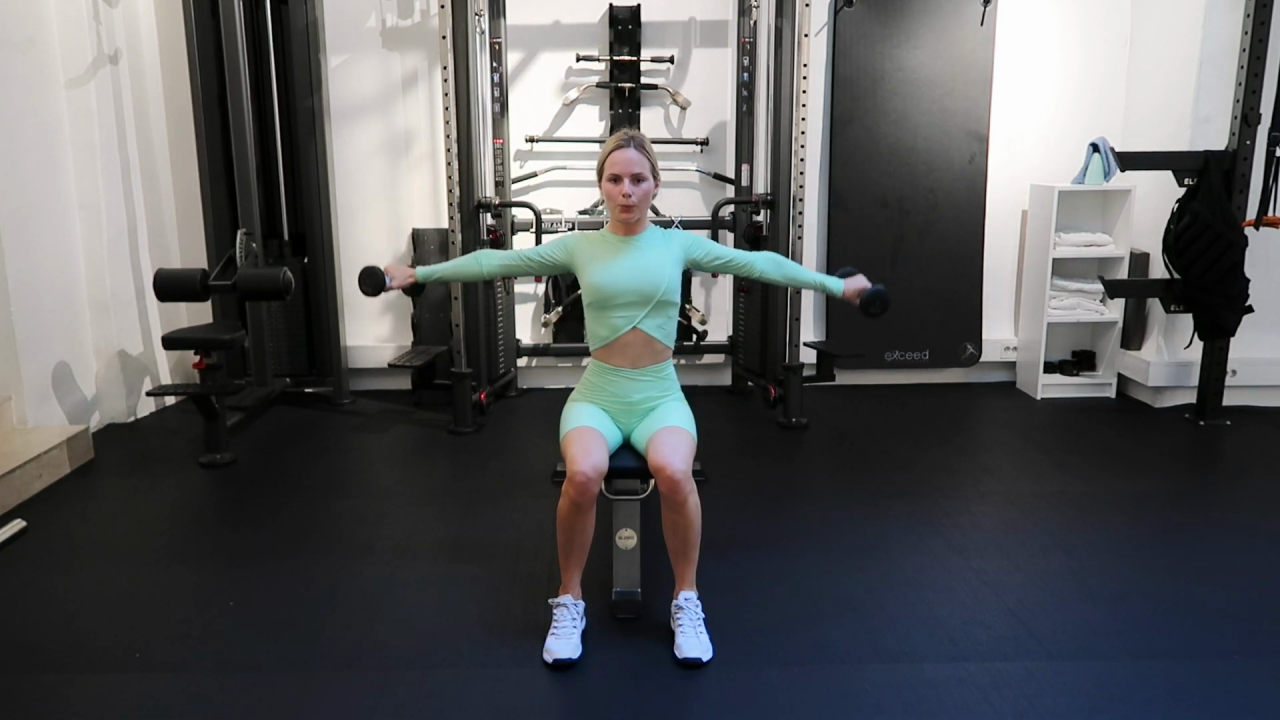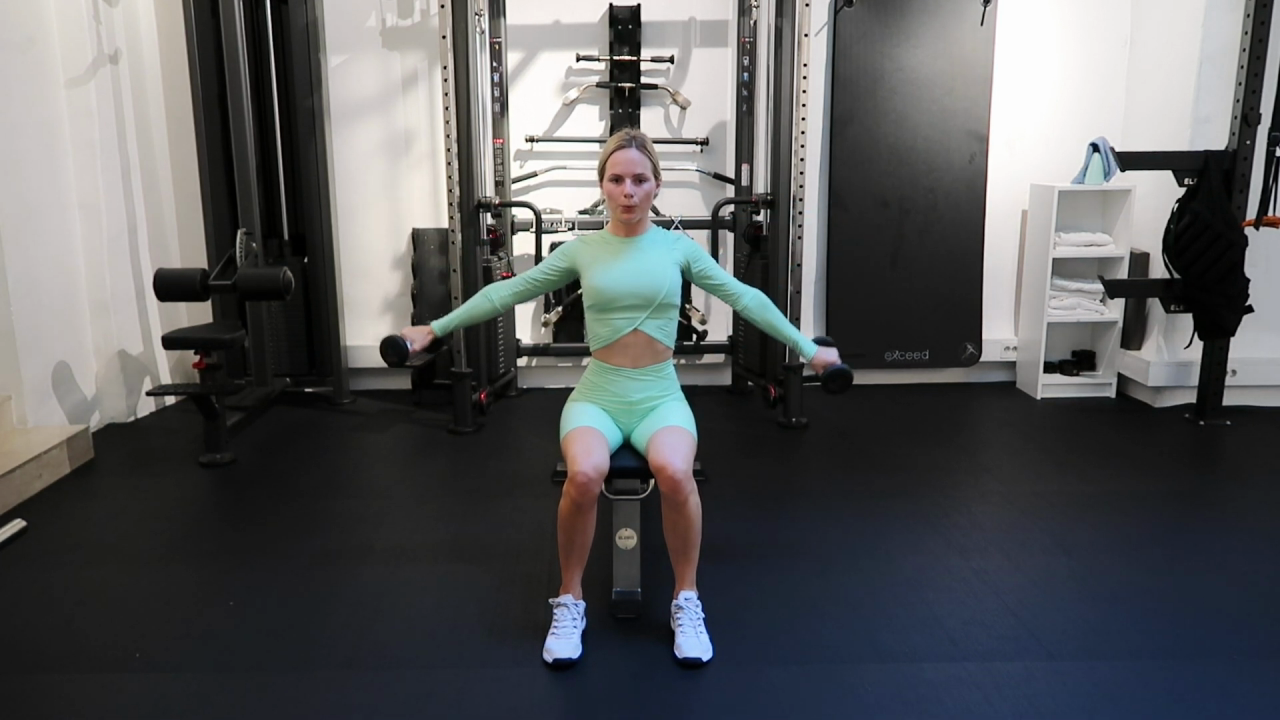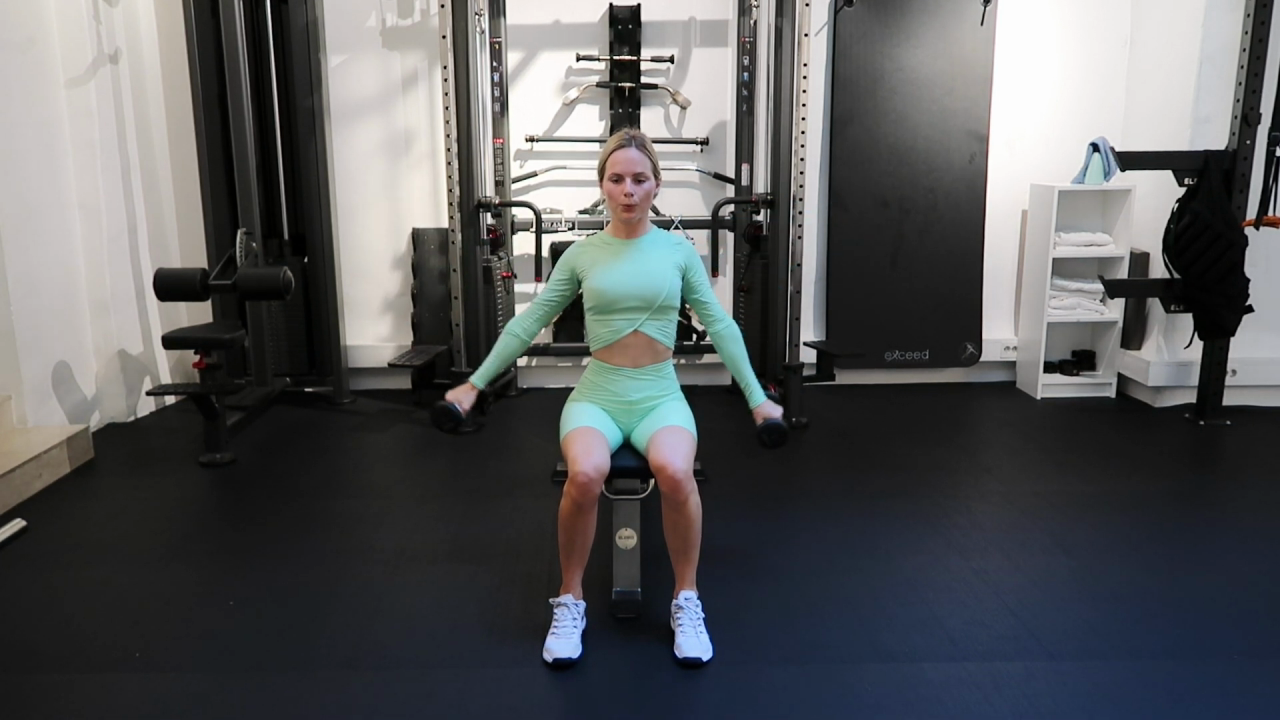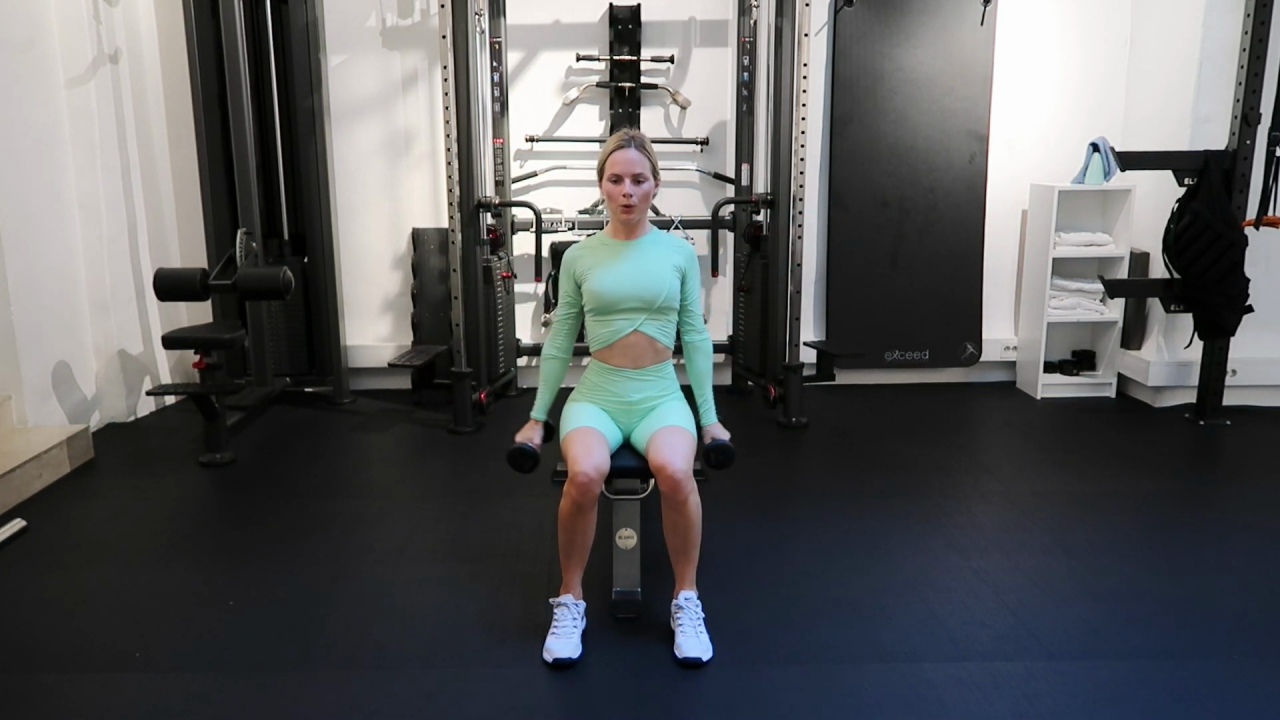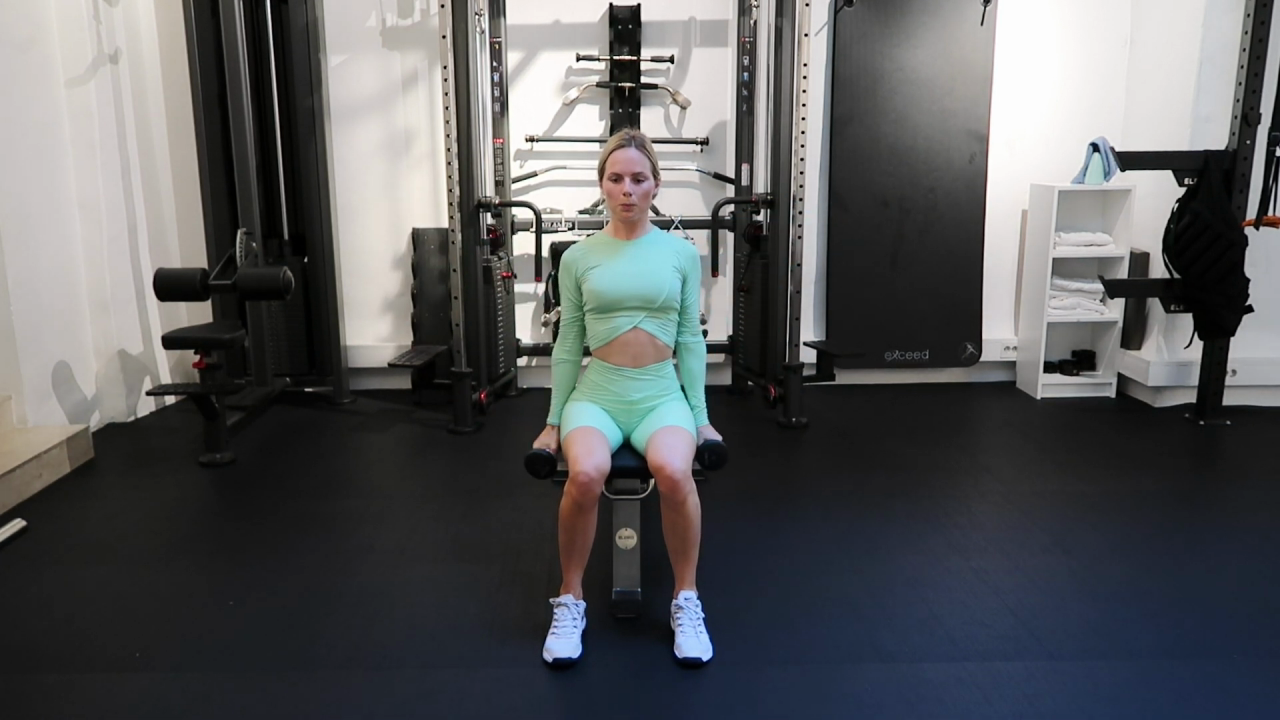
dt=0.4s
person 1, frame 1
left shoulder: (679, 244)
right shoulder: (579, 247)
left elbow: (757, 264)
right elbow: (498, 262)
left wrist: (835, 286)
right wrist: (418, 274)
left hip: (660, 395)
right hip: (596, 395)
left knee: (673, 473)
right knee: (582, 475)
left ankle: (685, 601)
right ankle: (568, 602)
person 1, frame 2
left shoulder: (679, 247)
right shoulder: (580, 250)
left elbow: (742, 297)
right elbow: (509, 291)
left wrist: (806, 349)
right wrist: (435, 329)
left hip: (660, 394)
right hip: (597, 394)
left knee: (674, 473)
right knee: (584, 475)
left ankle: (686, 601)
right ankle: (569, 602)
person 1, frame 3
left shoulder: (680, 251)
right shoulder: (581, 255)
left elbow: (718, 325)
right elbow: (530, 321)
left wrist: (756, 396)
right wrist: (476, 383)
left hip: (660, 394)
right hip: (597, 394)
left knee: (675, 473)
right knee: (585, 476)
left ankle: (687, 601)
right ankle: (570, 602)
person 1, frame 4
left shoulder: (680, 253)
right shoulder: (579, 256)
left elbow: (695, 337)
right elbow: (560, 341)
left wrist: (708, 415)
right wrist: (538, 416)
left hip: (662, 395)
right hip: (596, 394)
left knee: (675, 473)
right knee: (585, 476)
left ankle: (686, 600)
right ankle: (569, 601)
person 1, frame 5
left shoulder: (681, 253)
right shoulder: (578, 256)
left elbow: (691, 339)
right elbow: (568, 344)
left wrist: (701, 416)
right wrist: (553, 420)
left hip: (661, 394)
right hip: (595, 394)
left knee: (673, 473)
right knee: (585, 476)
left ankle: (686, 601)
right ankle: (569, 601)
